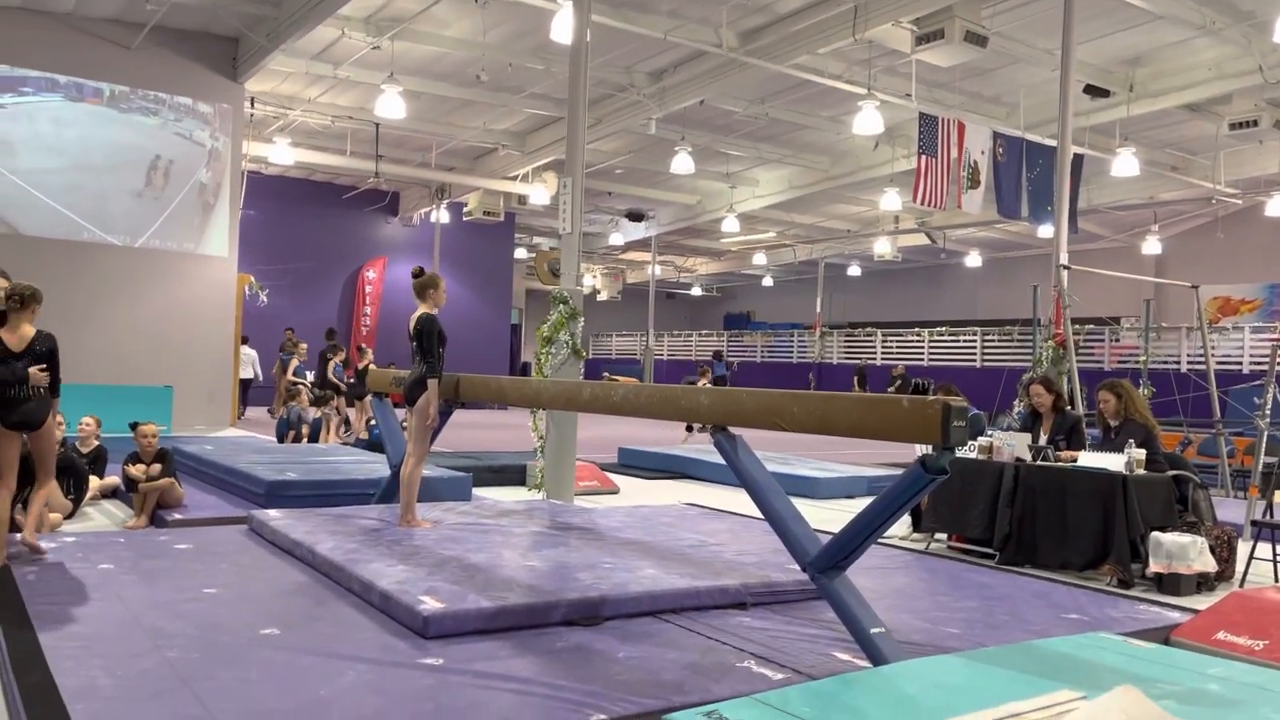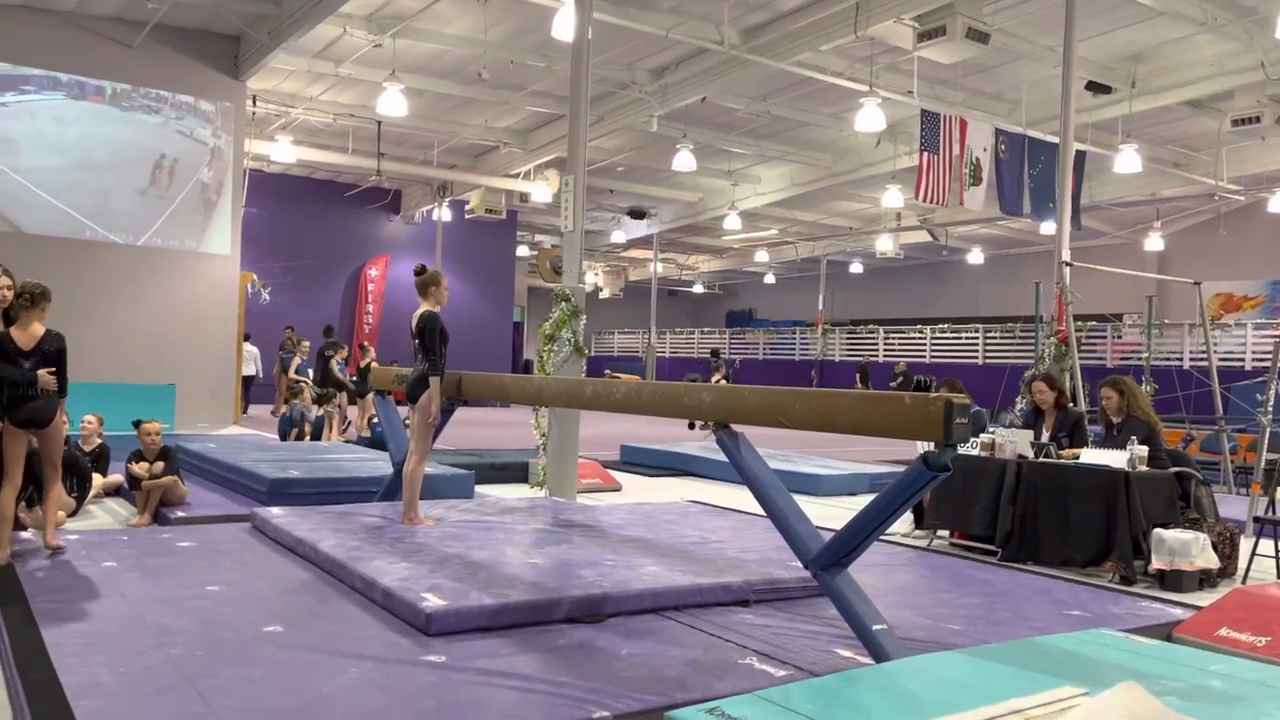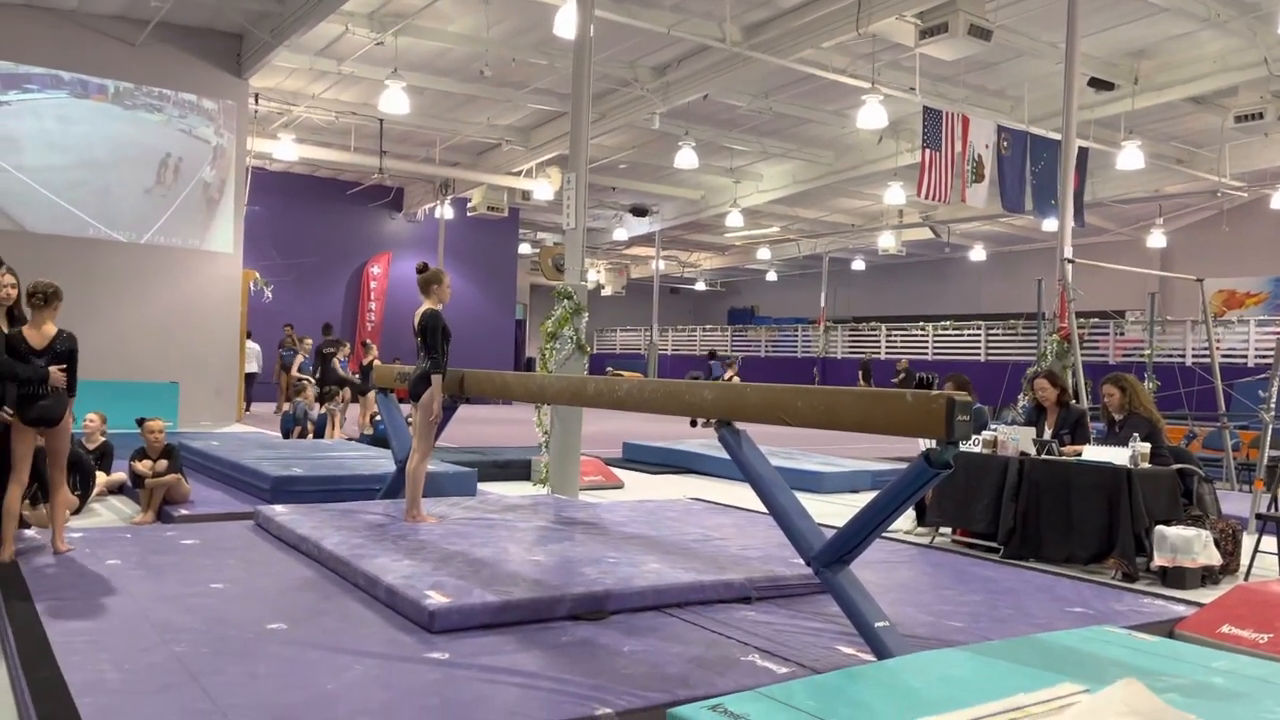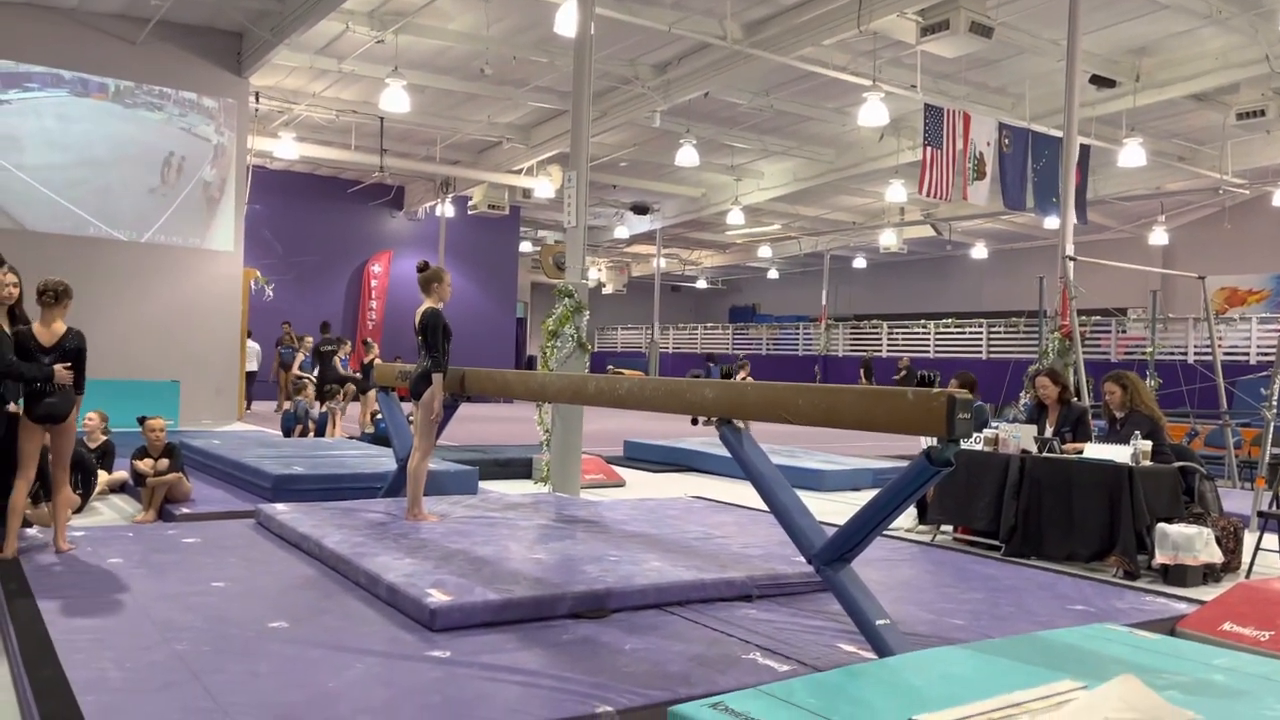
dt=0.1s
person 1, frame 1
right shoulder: (47, 340)
right elbow: (54, 384)
right wrist: (52, 417)
right hip: (38, 412)
right knee: (46, 477)
right ankle: (29, 532)
person 1, frame 2
right shoulder: (55, 340)
right elbow: (62, 384)
right wrist: (58, 413)
right hip: (46, 410)
right knee: (53, 474)
right ankle: (50, 534)
person 1, frame 3
right shoulder: (67, 340)
right elbow: (71, 384)
right wrist: (66, 413)
left hip: (24, 409)
right hip: (56, 409)
right knee: (58, 476)
right ankle: (58, 539)
person 1, frame 4
left shoulder: (21, 335)
right shoulder: (76, 338)
right elbow: (79, 382)
right wrist: (73, 412)
left hip: (32, 407)
right hip: (63, 406)
left knee: (24, 476)
right knee: (61, 475)
left ankle: (10, 543)
right ankle: (60, 539)
person 2, frame 1
left shoulder: (414, 319)
right shoulder: (430, 320)
right elbow: (432, 363)
right wrist: (434, 403)
left hip: (412, 386)
right hip: (422, 389)
left knee: (411, 454)
right knee: (419, 456)
left ankle: (405, 514)
right ankle: (410, 517)
person 2, frame 2
left shoulder: (416, 317)
right shoulder: (432, 318)
right elbow: (433, 361)
right wrist: (436, 401)
left hip: (414, 384)
right hip: (425, 386)
left knee: (413, 451)
right knee: (421, 454)
left ankle: (408, 511)
right ankle: (413, 514)
person 2, frame 3
left shoulder: (419, 315)
right shoulder: (434, 316)
right elbow: (435, 359)
right wrist: (437, 399)
left hip: (416, 381)
right hip: (427, 384)
left knee: (416, 449)
right knee: (423, 451)
left ankle: (410, 509)
right ankle: (415, 512)
person 2, frame 4
left shoulder: (420, 313)
right shoulder: (435, 315)
right elbow: (436, 357)
right wrist: (438, 398)
left hip: (417, 380)
right hip: (428, 383)
left knee: (417, 448)
right knee: (425, 450)
left ankle: (412, 508)
right ankle: (416, 510)
